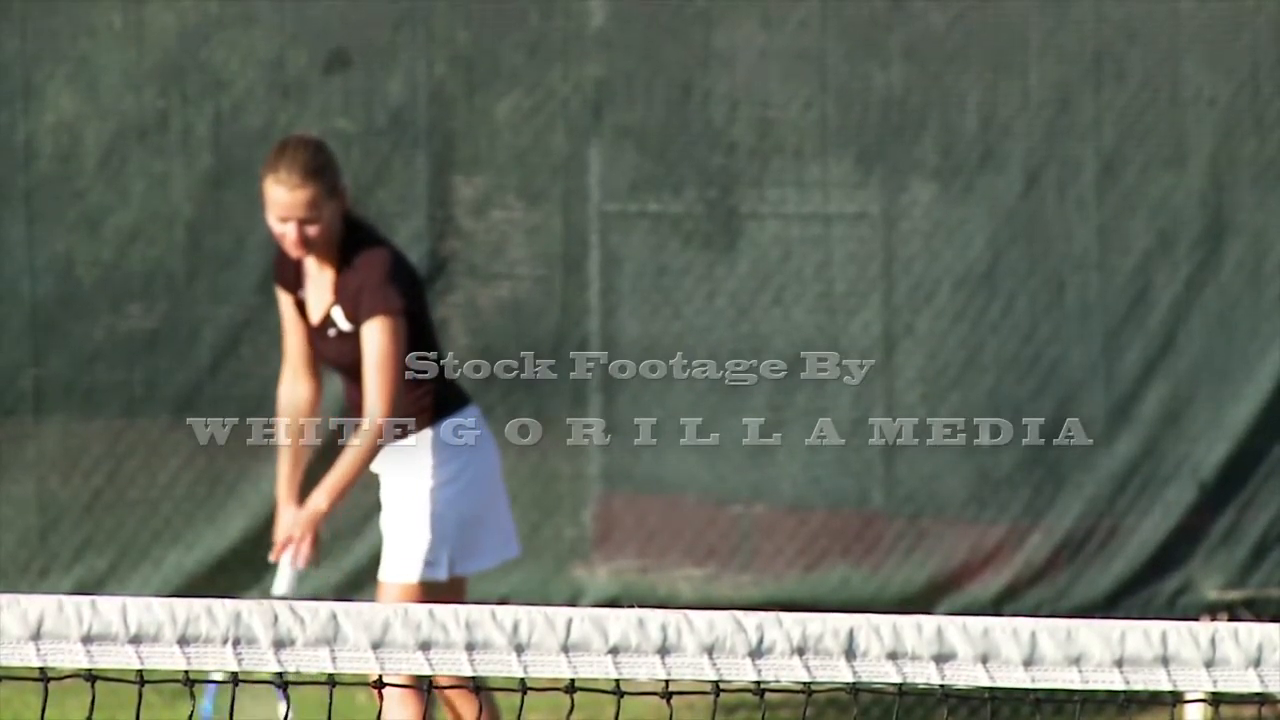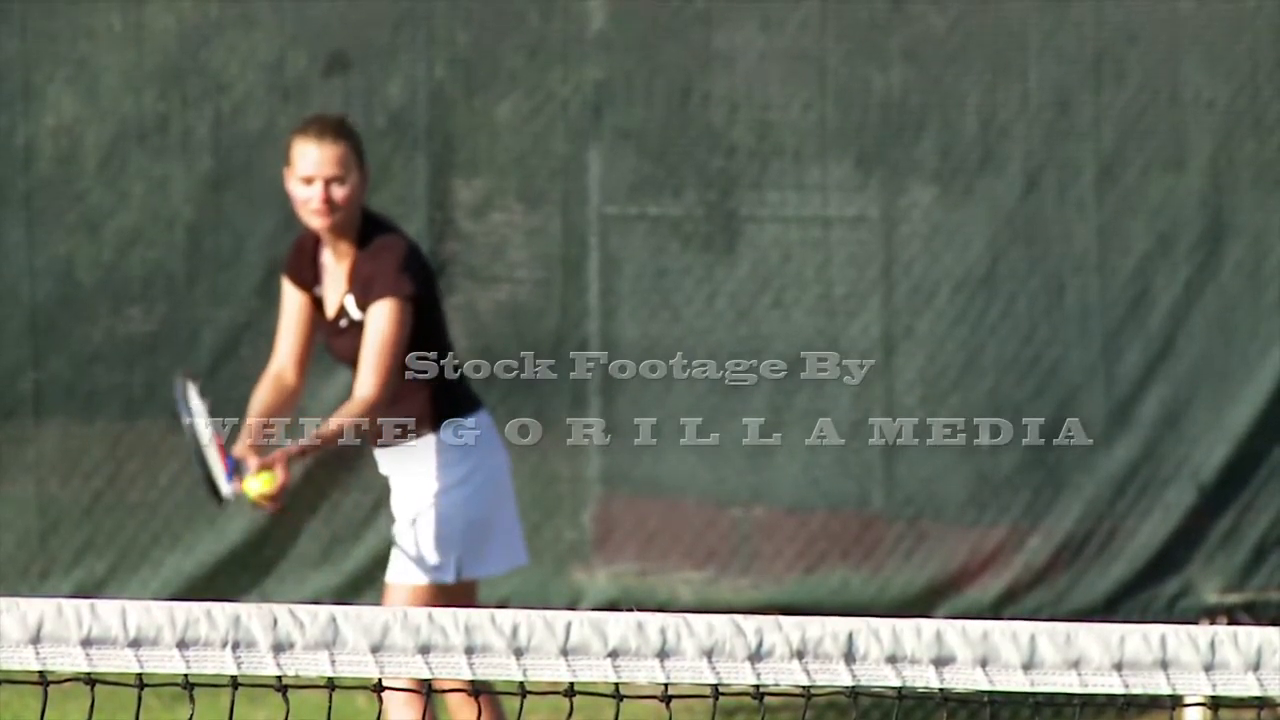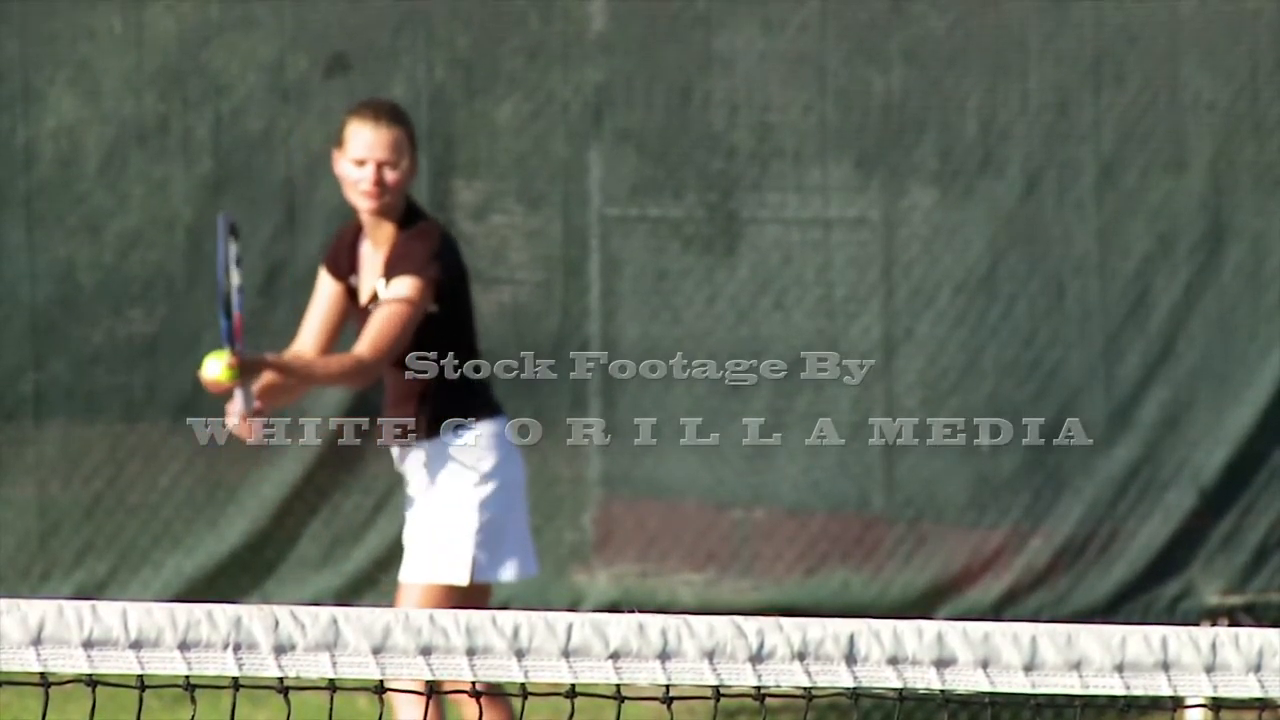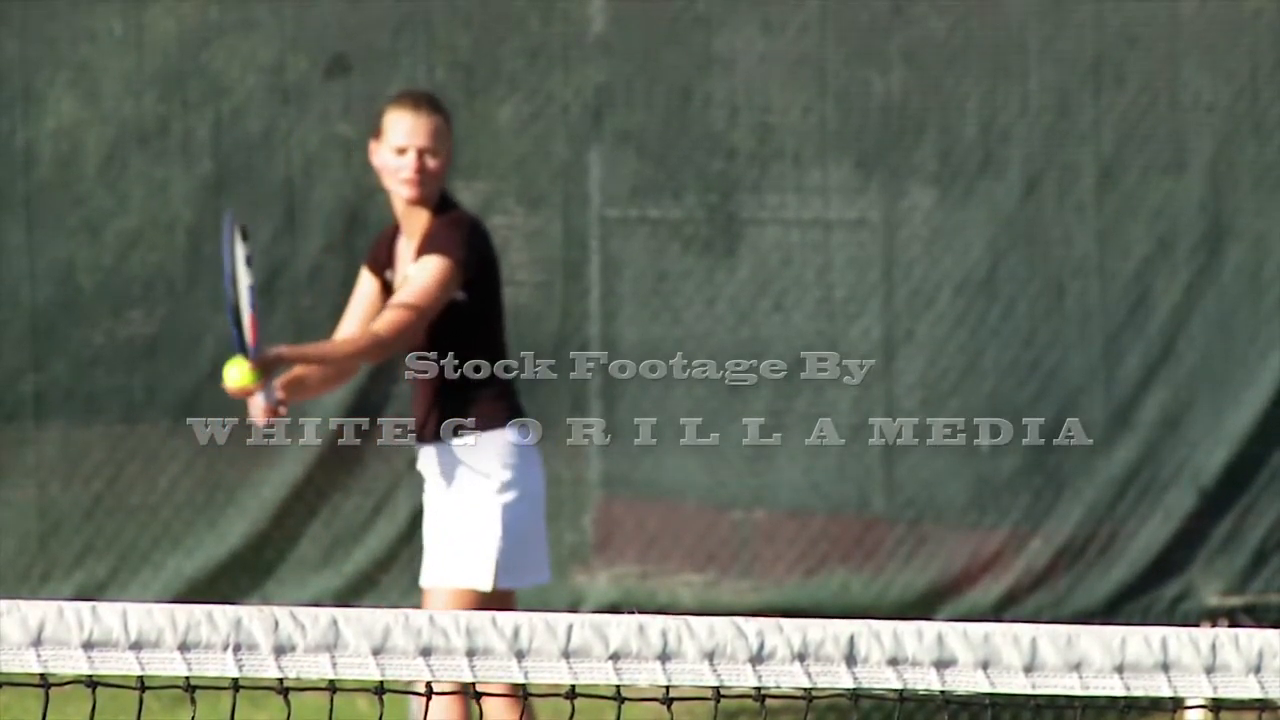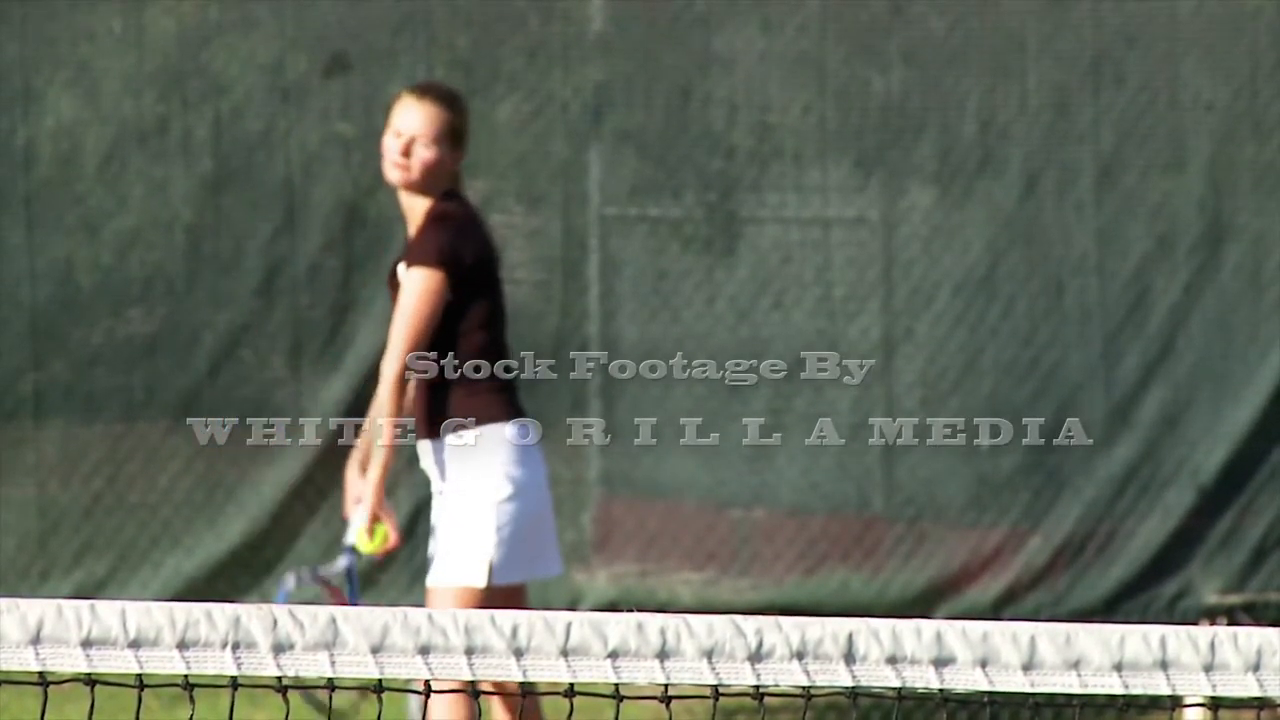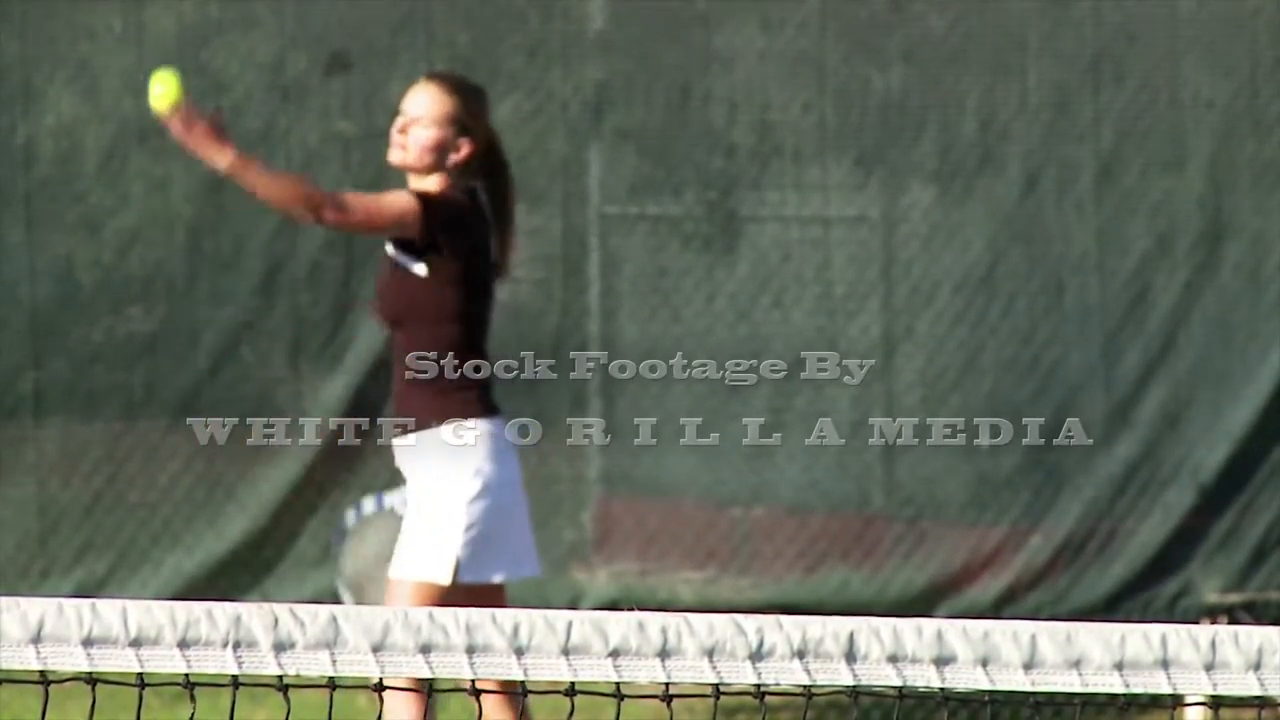
dt=0.5s
person 1, frame 1
left shoulder: (376, 273)
right shoulder: (291, 261)
left elbow: (380, 417)
right elbow: (298, 379)
left wrist: (318, 508)
right wrist: (287, 495)
left hip: (438, 451)
right hip: (402, 457)
person 1, frame 2
left shoulder: (392, 261)
right shoulder: (307, 255)
left elbow: (370, 400)
right elbow: (286, 370)
left wrist: (295, 451)
right wrist: (247, 440)
left hip: (449, 454)
right hip: (414, 460)
person 1, frame 3
left shoulder: (426, 248)
right shoulder: (348, 247)
left elbow: (362, 365)
right elbow: (305, 353)
left wrist: (260, 363)
right wrist: (251, 396)
left hip: (464, 456)
right hip: (431, 460)
person 1, frame 4
left shoulder: (456, 236)
right shoulder: (389, 243)
left elbow: (379, 340)
right elbow: (341, 353)
left wrist: (276, 358)
right wrist: (283, 388)
left hip: (483, 462)
right hip: (453, 466)
person 1, frame 5
left shoulder: (441, 235)
right shoulder: (433, 231)
left elbow: (398, 366)
right elbow: (408, 369)
left wrist: (374, 480)
right wrist: (362, 458)
left hip: (483, 457)
right hip: (468, 460)
person 1, frame 6
left shoulder: (439, 217)
right shoulder: (450, 216)
left elbow: (322, 207)
left wrist: (225, 158)
left hip: (459, 456)
right hip: (451, 455)
